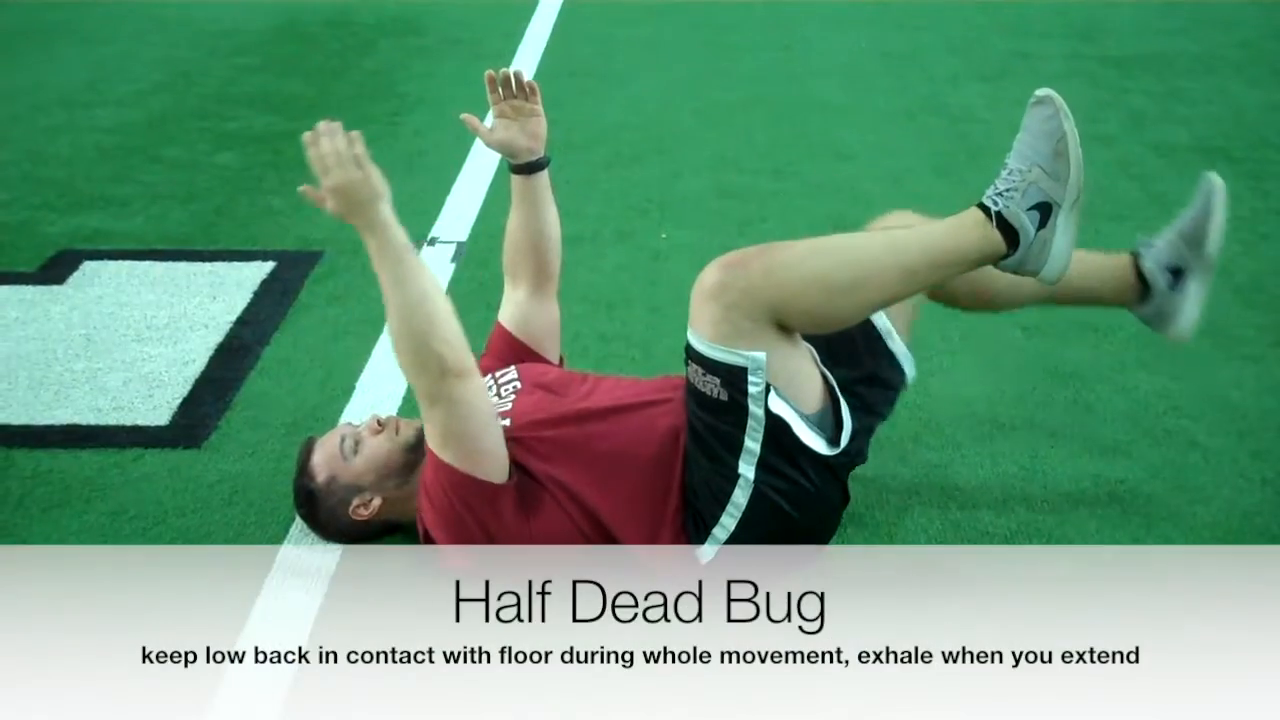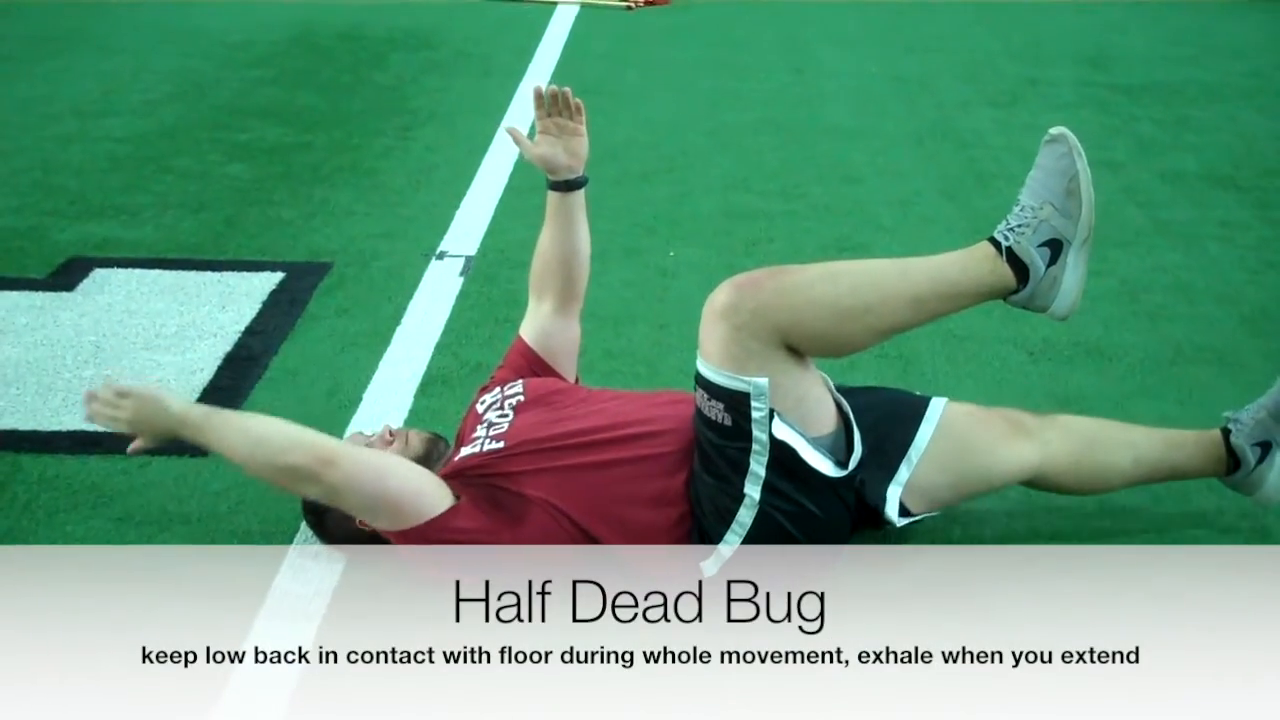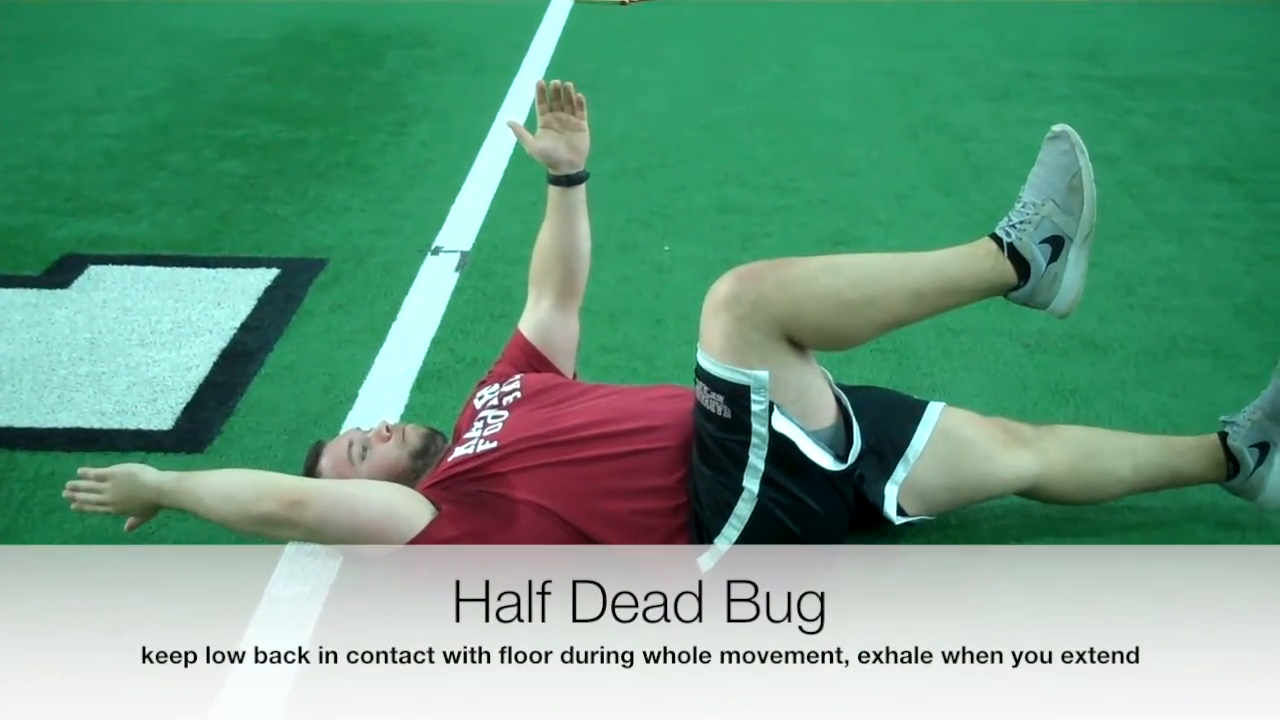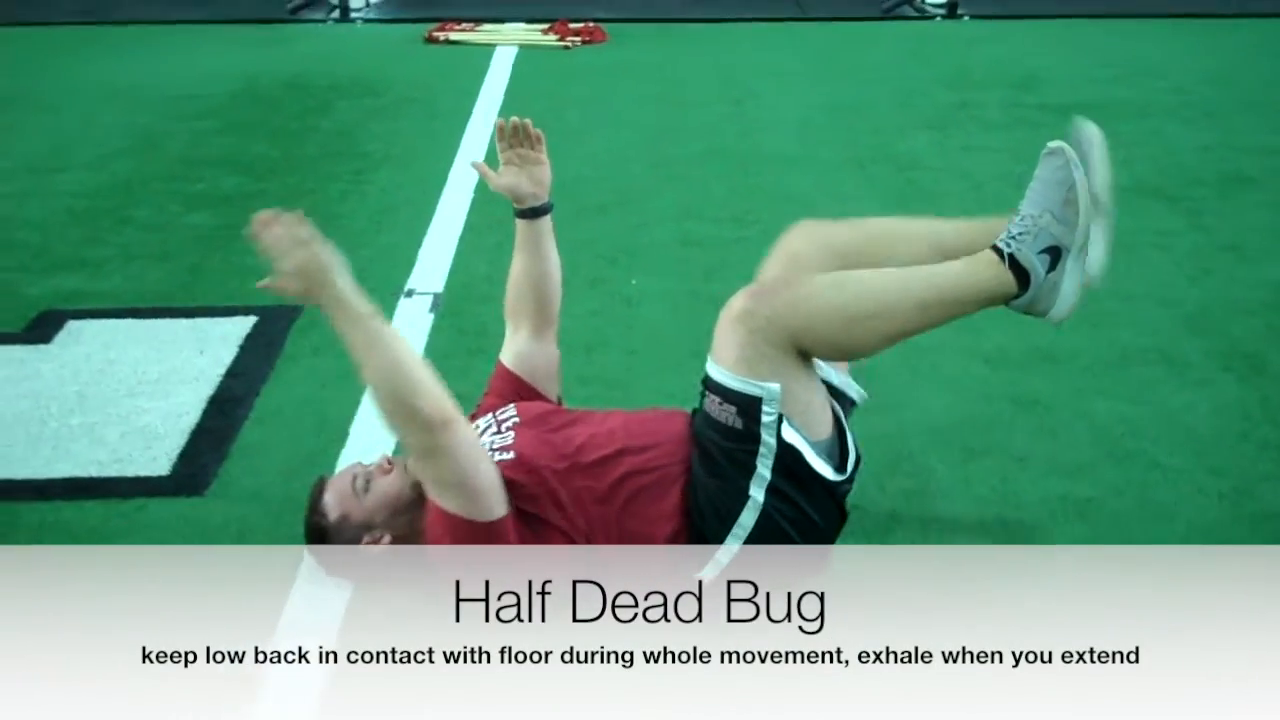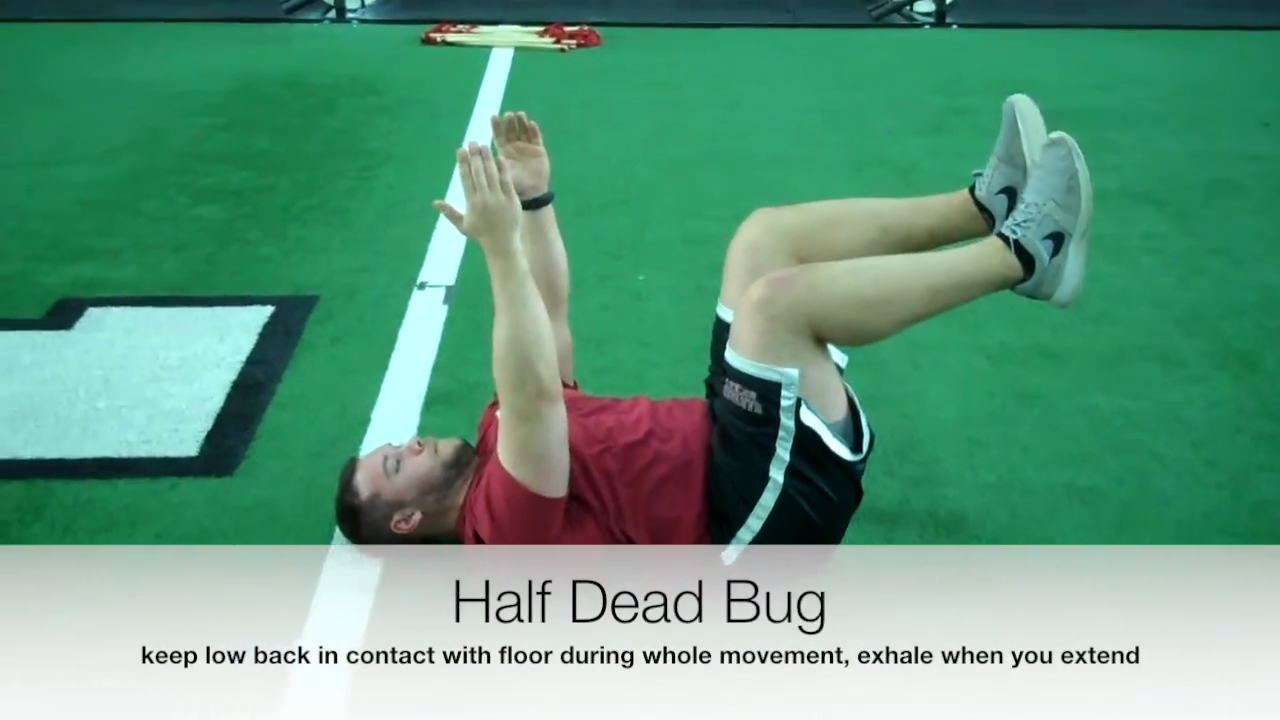
dt=1s
person 1, frame 1
left shoulder: (499, 387)
right shoulder: (457, 508)
left elbow: (532, 285)
right elbow: (440, 379)
left wrist: (527, 161)
right wrist: (375, 219)
left hip: (758, 438)
right hip: (746, 503)
left knee: (904, 235)
right knee: (731, 281)
left ankle: (1144, 281)
right ankle: (1008, 225)
person 1, frame 2
left shoulder: (503, 398)
right shoulder: (445, 519)
left elbow: (558, 298)
right elbow: (316, 467)
left wrist: (565, 180)
right wrist: (181, 414)
left hip: (777, 455)
right hip: (743, 513)
left knee: (1024, 436)
right knee: (741, 303)
right ankle: (1017, 260)
person 1, frame 3
left shoulder: (505, 394)
right shoulder: (441, 519)
left elbow: (557, 295)
right elbow: (290, 508)
left wrist: (567, 177)
right wrist: (159, 483)
left hip: (777, 448)
right hip: (744, 509)
left knee: (1014, 446)
right knee: (743, 295)
right ankle: (1019, 256)
person 1, frame 4
left shoulder: (499, 416)
right shoulder: (454, 539)
left elbow: (534, 328)
right elbow: (430, 429)
left wrist: (533, 208)
right wrist: (339, 296)
left hip: (710, 455)
right hip: (742, 520)
left knee: (816, 244)
right knee: (761, 310)
left ankle: (1022, 250)
right ankle: (1020, 271)
person 1, frame 5
left shoulder: (498, 437)
right shoulder: (503, 521)
left elbow: (547, 315)
right elbow: (536, 395)
left wrist: (533, 201)
right wrist: (500, 245)
left hip: (728, 440)
right hip: (764, 508)
left knee: (768, 234)
right knee: (778, 298)
left ankle: (988, 205)
right ankle: (1023, 254)
